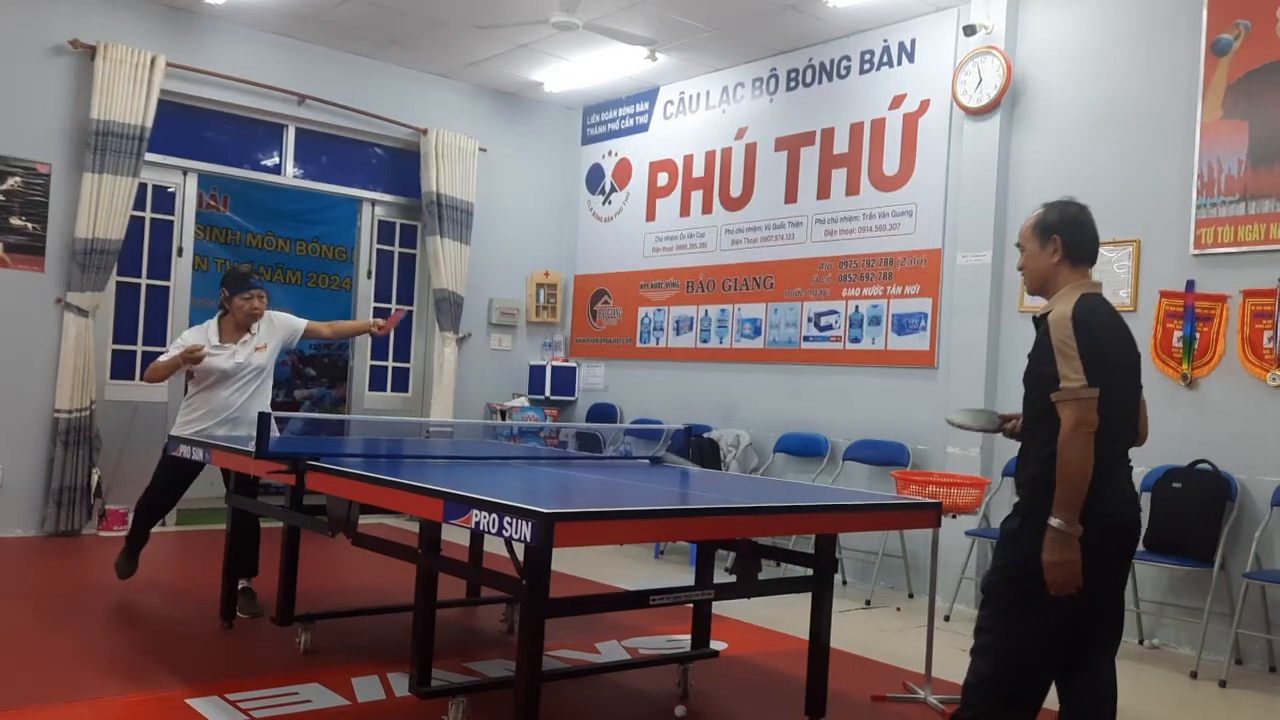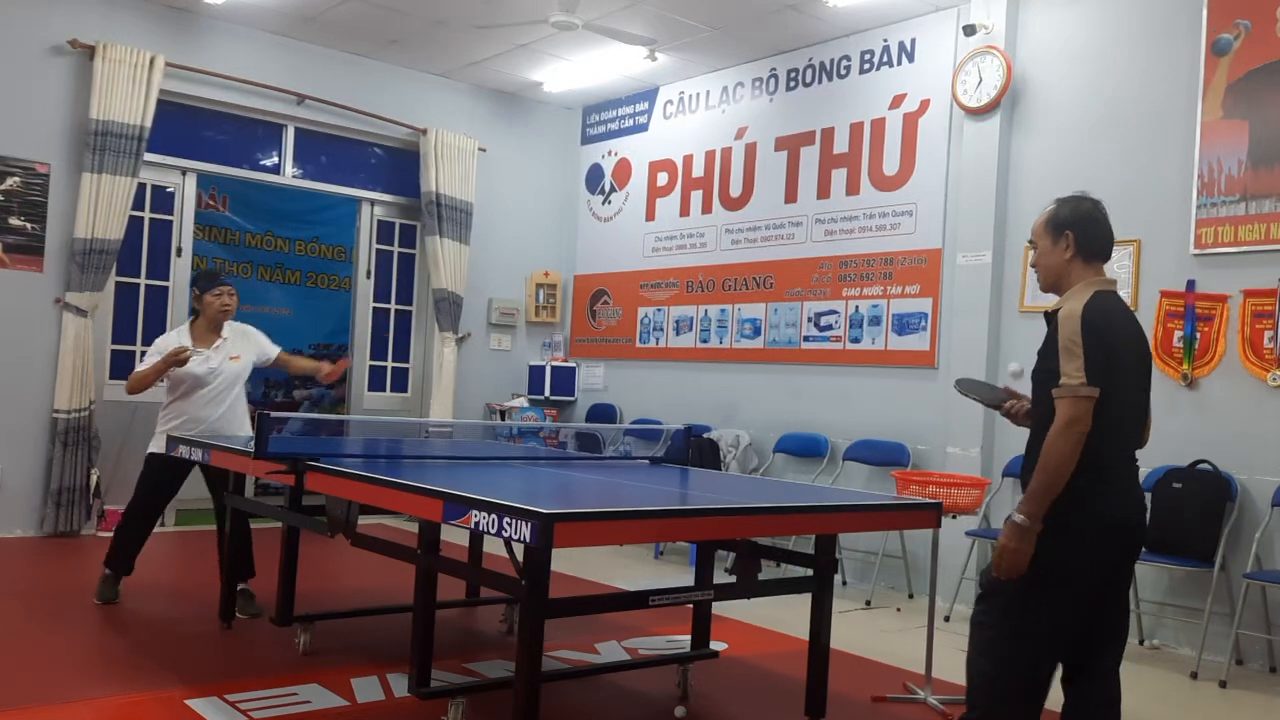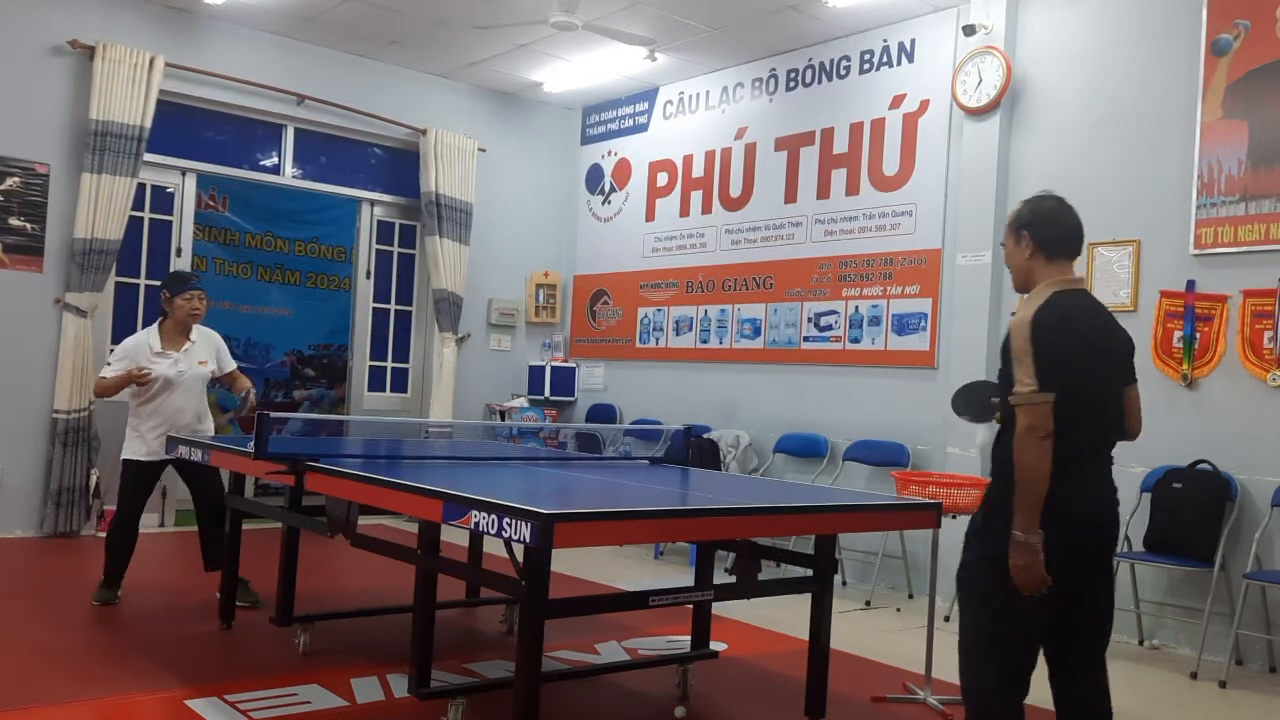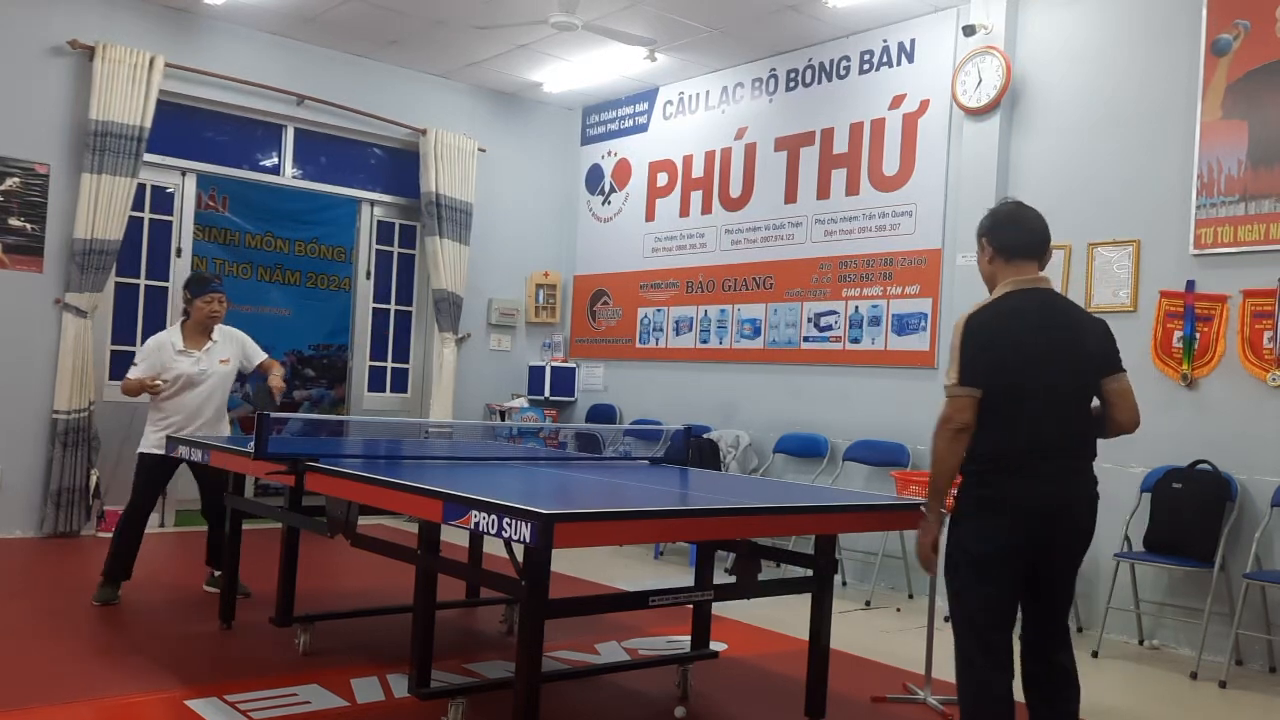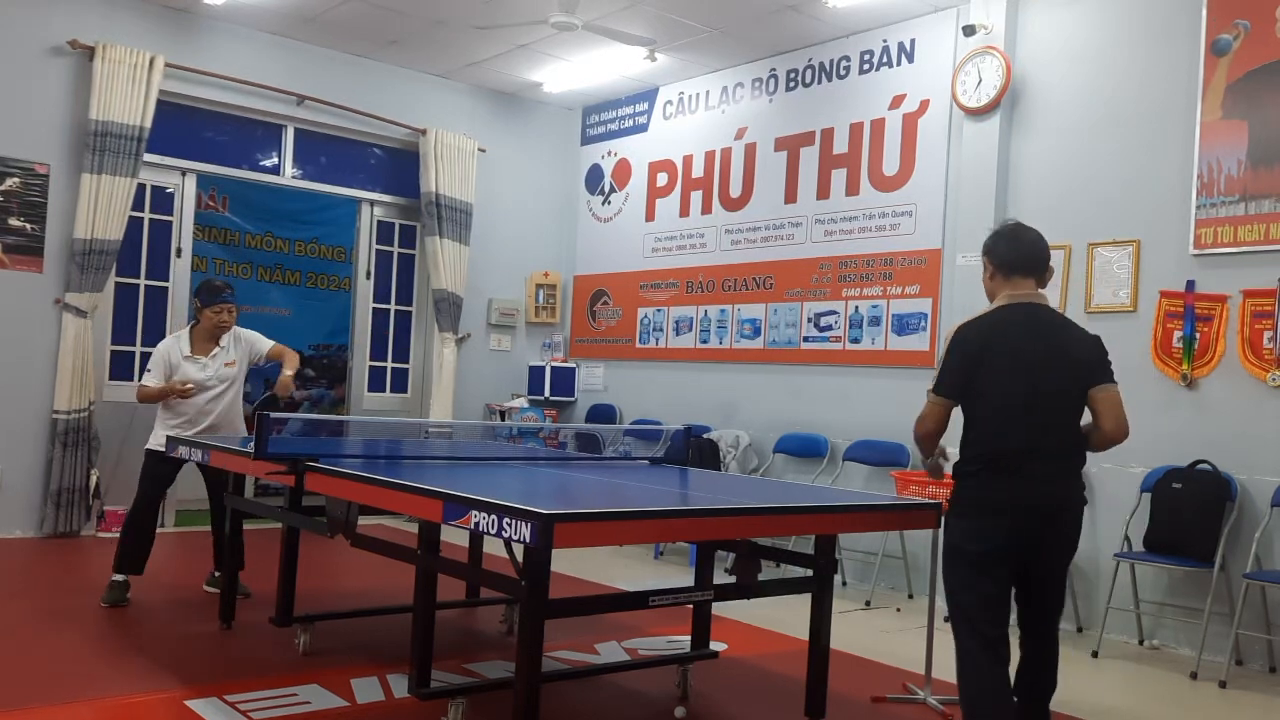
dt=0.3s
person 1, frame 1
left shoulder: (1066, 318)
right shoulder: (1113, 323)
left elbow: (1080, 427)
right elbow: (1135, 429)
left wrist: (1060, 527)
left hip: (1061, 521)
right hip: (1113, 517)
left knee: (1004, 663)
right knee: (1088, 667)
person 1, frame 2
left shoulder: (1078, 315)
right shoulder: (1126, 322)
left elbow: (1073, 425)
left wrist: (1024, 520)
right wrist: (1040, 413)
left hip: (1072, 521)
right hip: (1118, 518)
left knee: (999, 656)
right knee: (1093, 670)
person 1, frame 3
left shoulder: (1035, 318)
right shoulder: (1108, 325)
left elbow: (1034, 433)
right elbow: (1128, 424)
left wrist: (1025, 535)
left hip: (1037, 519)
right hip: (1094, 514)
left knee: (991, 663)
right knee: (1081, 666)
person 1, frame 4
left shoulder: (981, 325)
right shoulder: (1090, 327)
left elbow: (957, 427)
right elbow: (1124, 418)
left wrist: (931, 514)
left hip: (993, 509)
right hip: (1069, 506)
left knee: (984, 650)
right knee: (1050, 642)
person 1, frame 5
left shoulder: (971, 336)
right shoulder: (1083, 342)
left elbow: (930, 426)
right elbow: (1113, 429)
left wrist: (931, 457)
left hip: (984, 508)
right hip: (1058, 508)
left knee: (982, 643)
right knee: (1041, 631)
person 2, frame 1
left shoulder: (276, 326)
right shoulder: (197, 336)
left elbow: (326, 329)
right elbow: (150, 375)
left wrist: (368, 326)
right wrist: (182, 359)
left hip: (243, 440)
right hip: (192, 435)
left knee: (246, 512)
right knee: (157, 499)
left ankle: (243, 584)
right ankle: (133, 546)
person 2, frame 2
left shoulder: (246, 336)
right shoulder: (170, 342)
left elbow: (285, 361)
right elbow: (133, 386)
left wrist: (317, 368)
right wrist: (167, 364)
left knee: (234, 517)
right knee: (141, 511)
left ankle: (241, 587)
right ankle: (112, 572)
person 2, frame 3
left shoulder: (211, 341)
right shoulder: (136, 345)
left elbow: (233, 378)
right elbow: (100, 389)
left wrist: (248, 389)
right wrist: (127, 378)
right hip: (145, 446)
left knee: (216, 508)
right knee: (126, 516)
right ankle: (110, 581)
person 2, frame 4
left shoulder: (234, 340)
right shoulder: (159, 344)
left elbow: (270, 365)
right elbow: (127, 387)
left wrist: (276, 376)
right wrist: (143, 385)
left hip: (212, 441)
right hip: (162, 441)
left knee: (221, 509)
right knee: (138, 508)
left ankle: (218, 573)
right ankle: (112, 578)
person 2, frame 5
left shoulder: (243, 340)
right shoulder: (169, 348)
left elbow: (287, 354)
right elbow: (143, 394)
left wrist: (287, 373)
right wrist: (169, 390)
left hip: (222, 440)
right hip: (171, 437)
left knee: (227, 507)
right knee: (144, 505)
left ankle: (221, 573)
right ankle: (121, 577)
